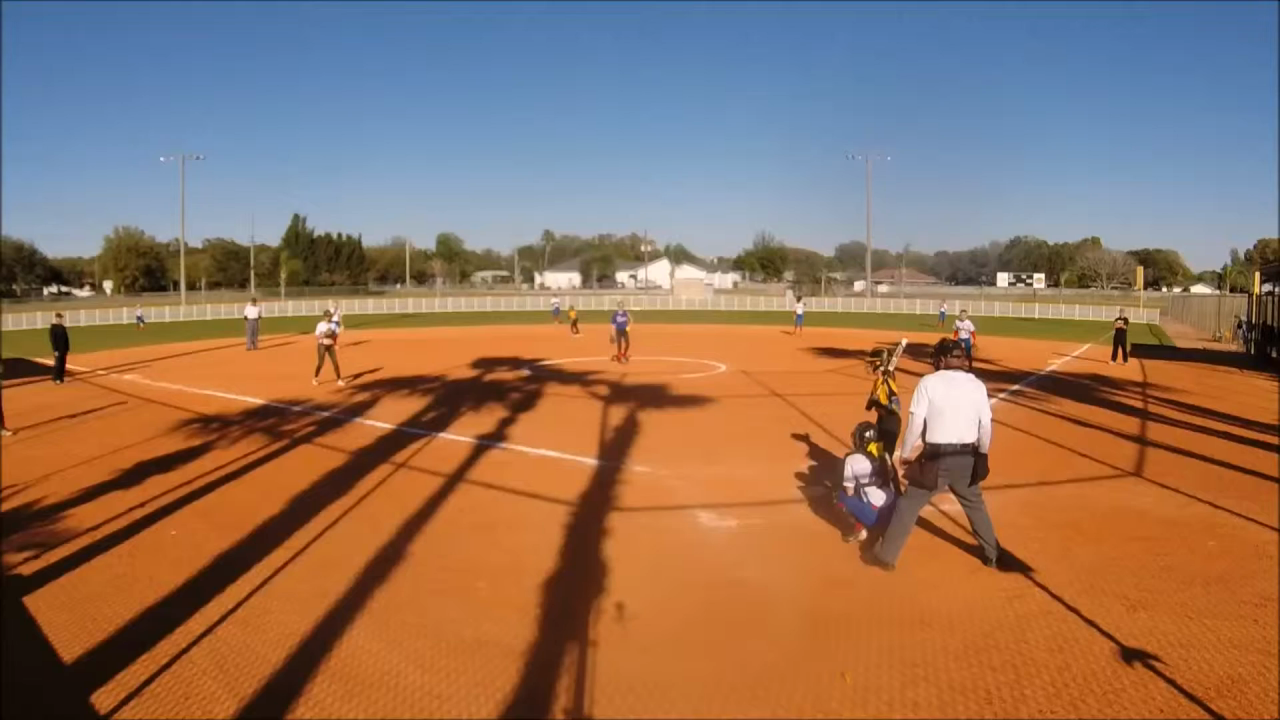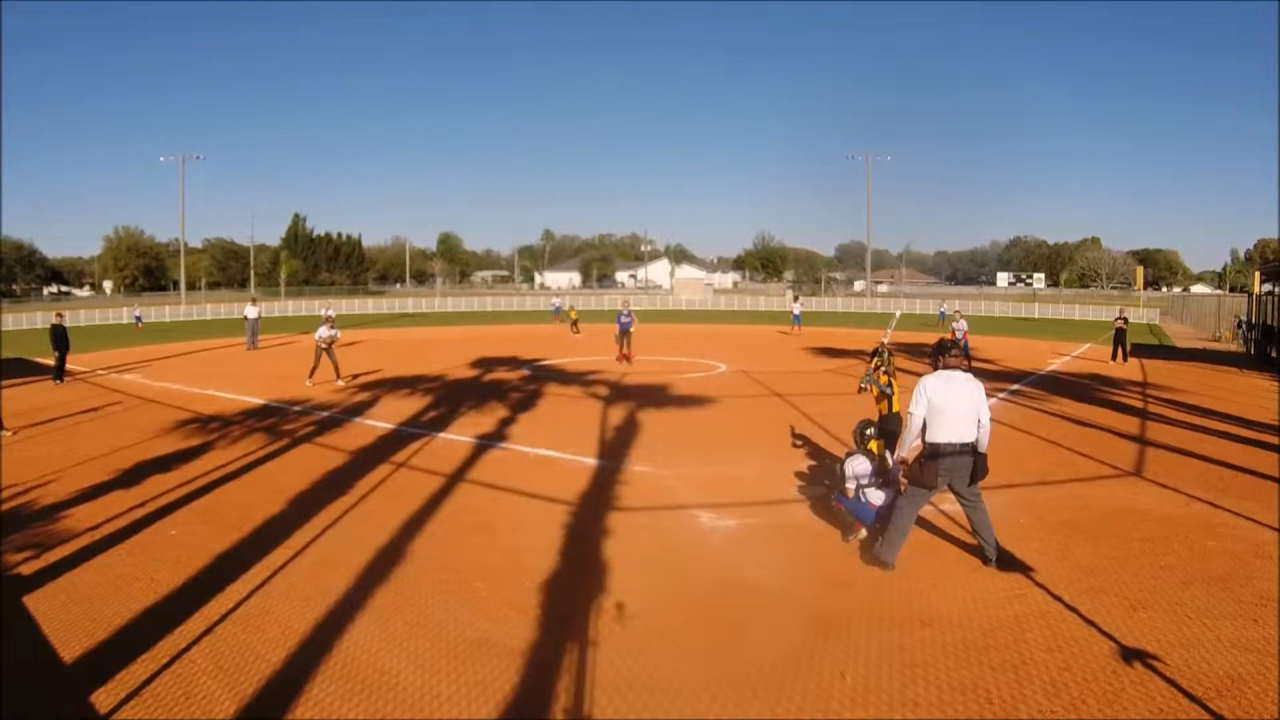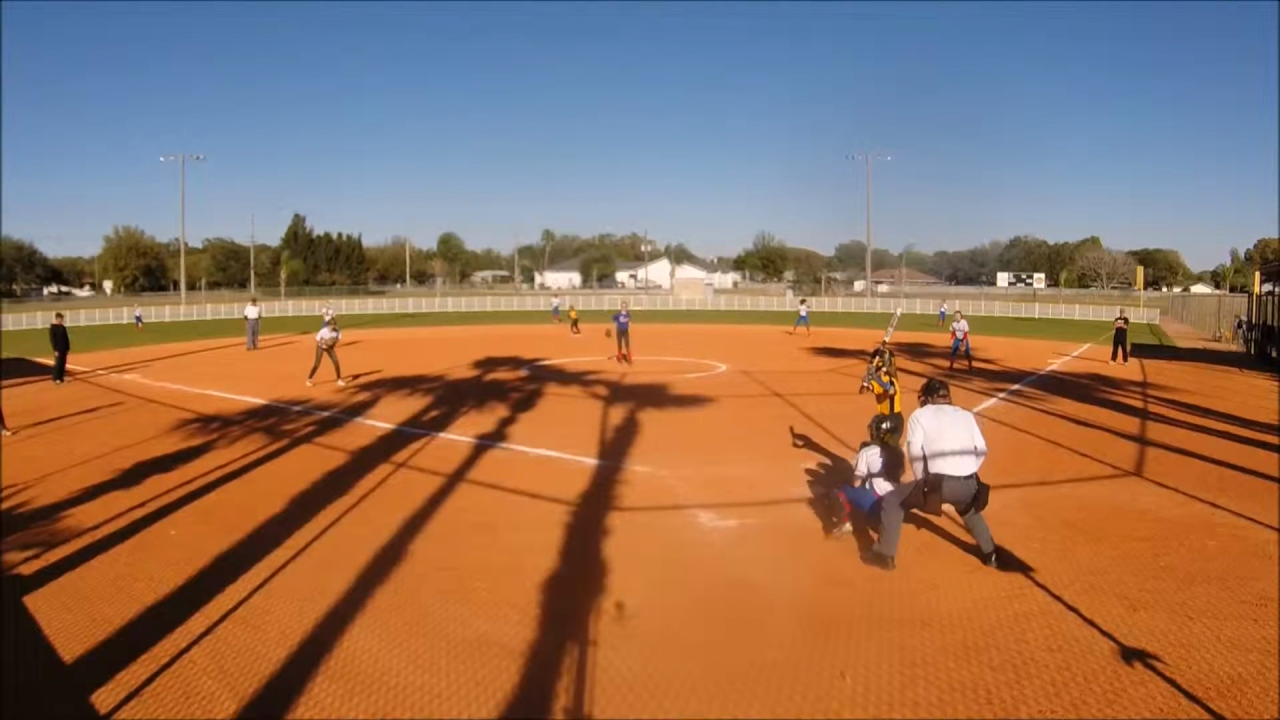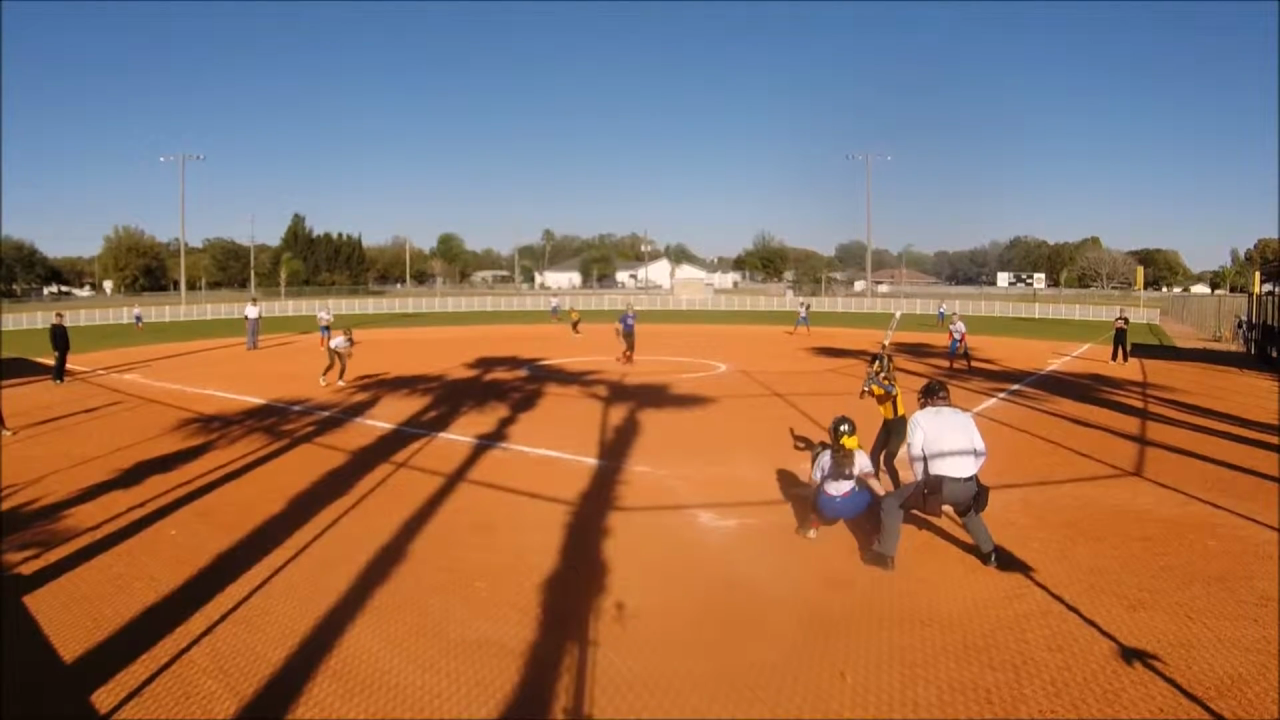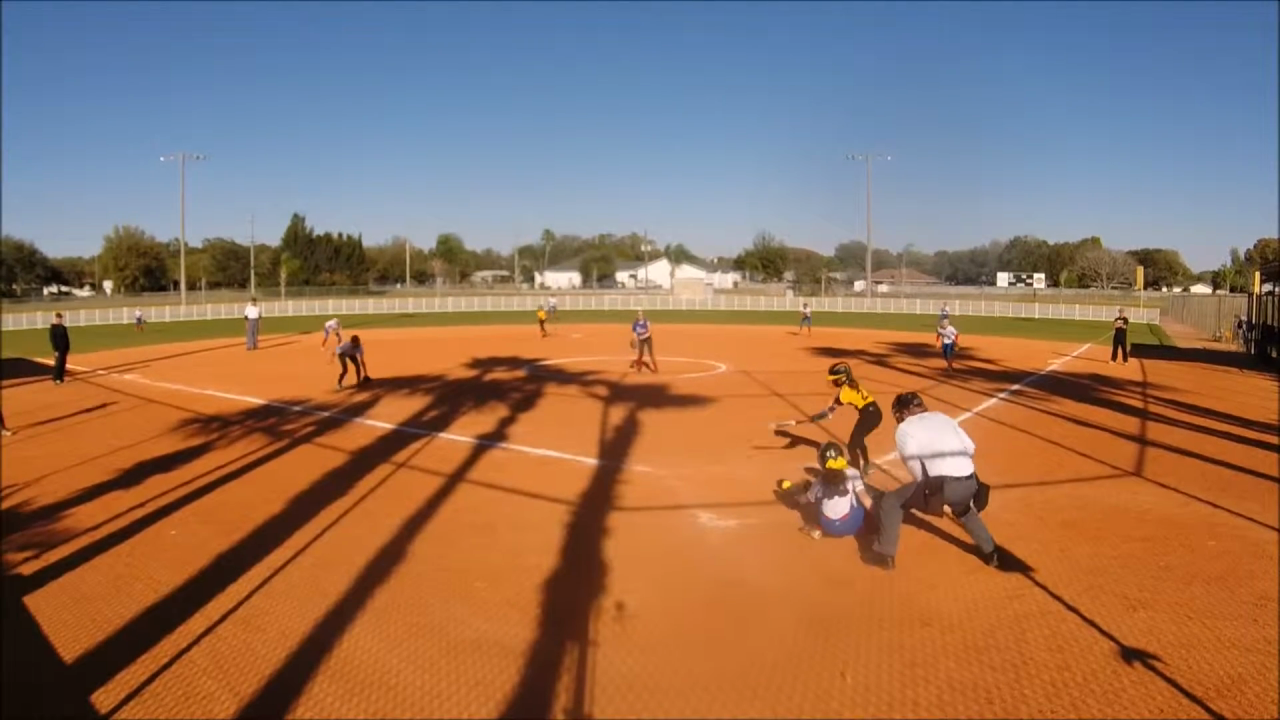
dt=1s
person 1, frame 1
left shoulder: (929, 382)
right shoulder: (977, 385)
left elbow: (916, 422)
right elbow: (986, 425)
left wrist: (905, 453)
right wrist: (981, 455)
left hip: (936, 456)
right hip: (967, 456)
left knee: (908, 505)
right knee: (975, 504)
left ankle: (885, 555)
right ankle: (993, 554)
person 1, frame 2
left shoulder: (928, 382)
right shoulder: (975, 385)
left elbow: (914, 422)
right elbow: (985, 424)
left wrist: (902, 452)
right wrist: (979, 455)
left hip: (936, 455)
right hip: (966, 455)
left knee: (907, 505)
right knee: (974, 504)
left ankle: (884, 555)
right ankle: (992, 555)
person 1, frame 3
left shoulder: (920, 415)
right shoulder: (966, 415)
left elbow: (915, 451)
right elbow: (982, 450)
left wrist: (921, 481)
left hip: (939, 483)
right hip: (969, 484)
left knee: (891, 501)
right knee: (969, 508)
left ankle: (884, 554)
right ankle: (990, 554)
person 1, frame 4
left shoulder: (920, 417)
right shoulder: (965, 417)
left elbow: (915, 453)
right elbow: (981, 452)
left wrist: (923, 482)
left hip: (939, 484)
right hip: (969, 486)
left knee: (891, 503)
right knee: (967, 510)
left ankle: (884, 555)
right ankle: (990, 554)
person 1, frame 5
left shoulder: (904, 429)
right shoulder: (943, 417)
left elbow: (912, 461)
right elbow: (969, 447)
left wrist: (925, 485)
left hip: (941, 485)
right hip: (969, 483)
left knee: (890, 502)
right knee: (964, 511)
left ankle: (884, 554)
right ankle: (991, 552)
